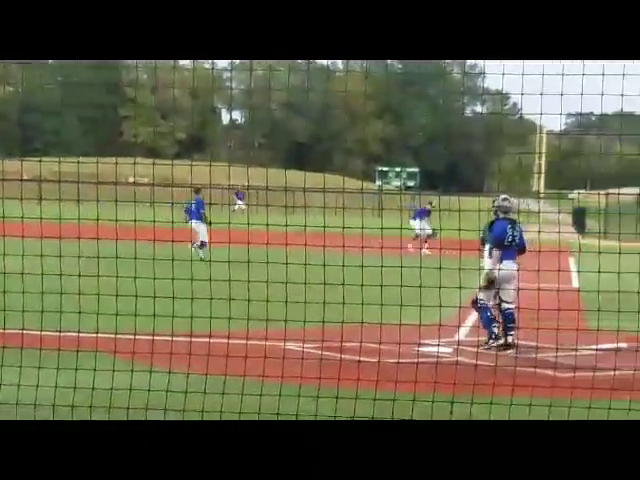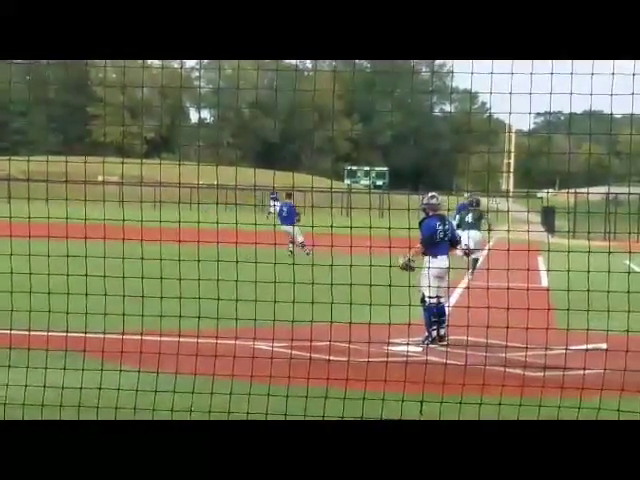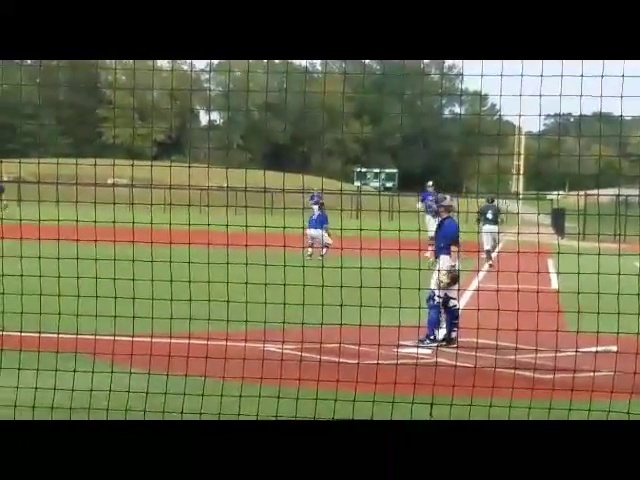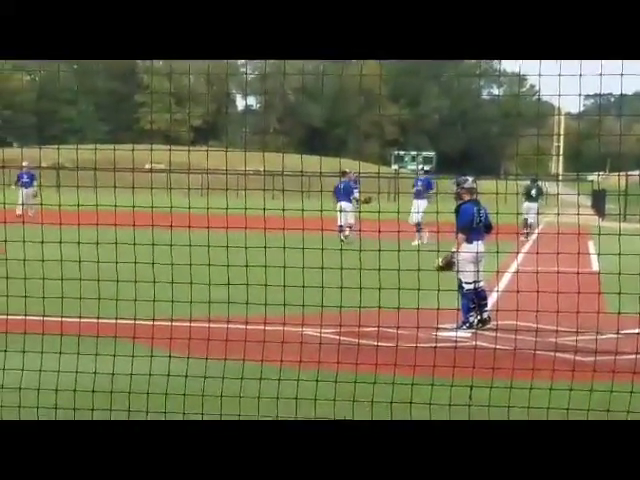
dt=1s
person 1, frame 1
left shoulder: (498, 224)
right shoulder: (517, 226)
left elbow: (497, 248)
right elbow: (522, 249)
left wrist: (492, 269)
left hip: (497, 267)
right hip: (512, 267)
left knee: (481, 302)
right knee: (508, 305)
left ankle: (494, 335)
right ankle: (510, 340)
person 1, frame 2
left shoulder: (428, 222)
right shoulder: (447, 221)
left elbow: (423, 245)
right elbow: (454, 243)
left wrist: (409, 257)
left hip: (432, 262)
right hip: (445, 262)
left knee: (428, 300)
right knee: (440, 300)
left ankle: (431, 336)
right ankle: (441, 335)
person 1, frame 3
left shoulder: (449, 223)
right shoulder: (445, 223)
left elbow: (454, 245)
left wrist: (453, 265)
right wrist: (436, 259)
left hip: (446, 263)
right hip: (445, 263)
left knee: (434, 299)
right knee: (450, 301)
left ankle: (432, 336)
right ankle: (451, 336)
person 1, frame 4
left shoulder: (465, 208)
right shoulder: (480, 207)
left elbow: (462, 233)
right elbow: (488, 229)
left wrist: (454, 252)
left hip: (467, 249)
right hip: (480, 247)
left knee: (466, 286)
right knee: (478, 284)
left ankle: (469, 321)
right ankle: (484, 317)
